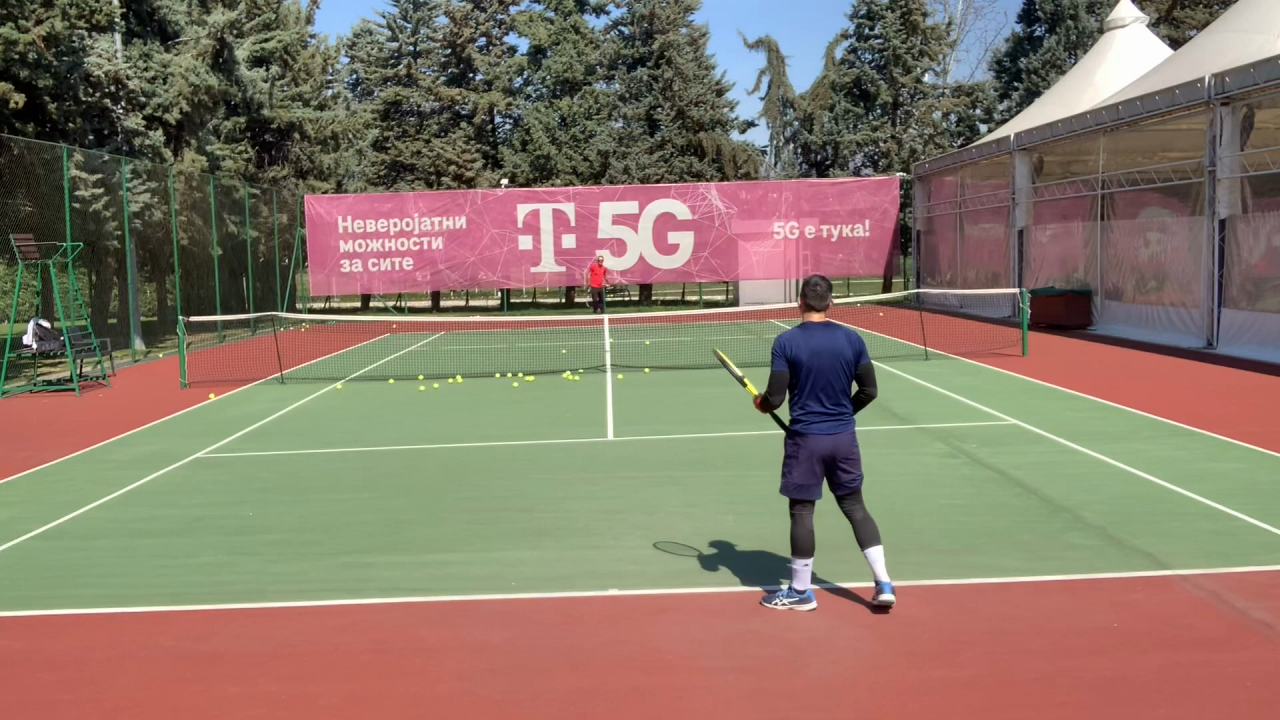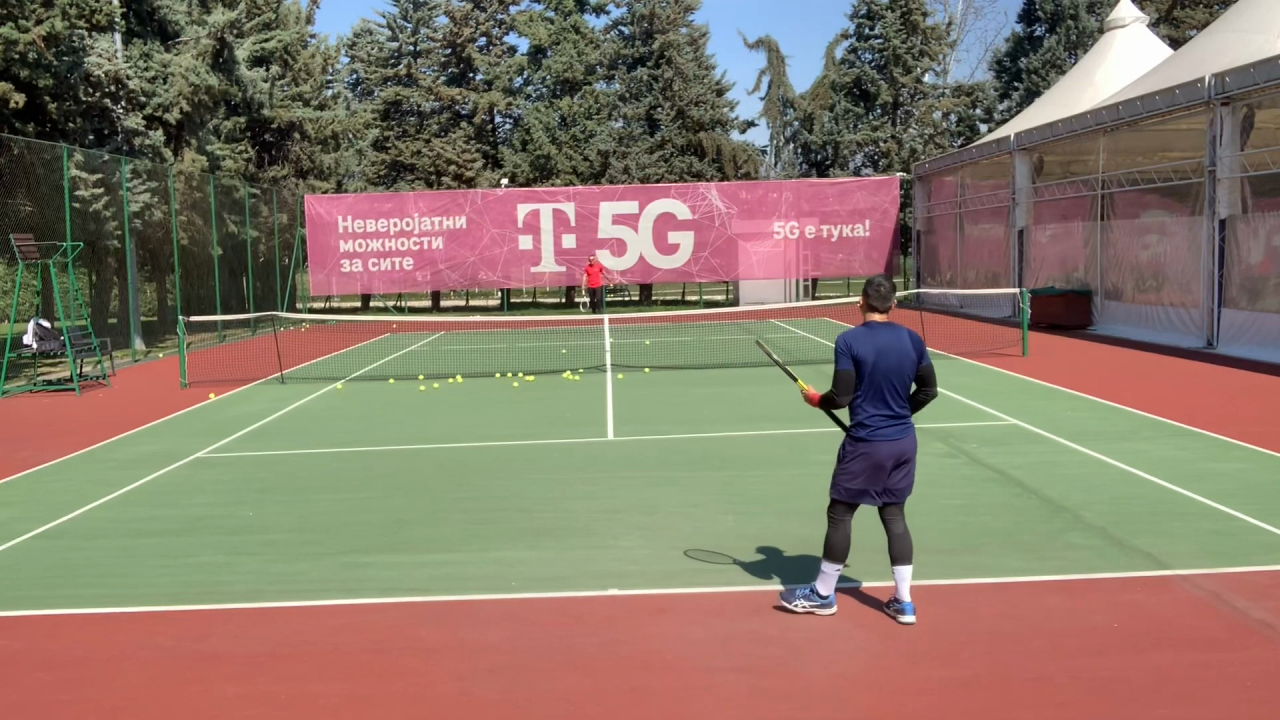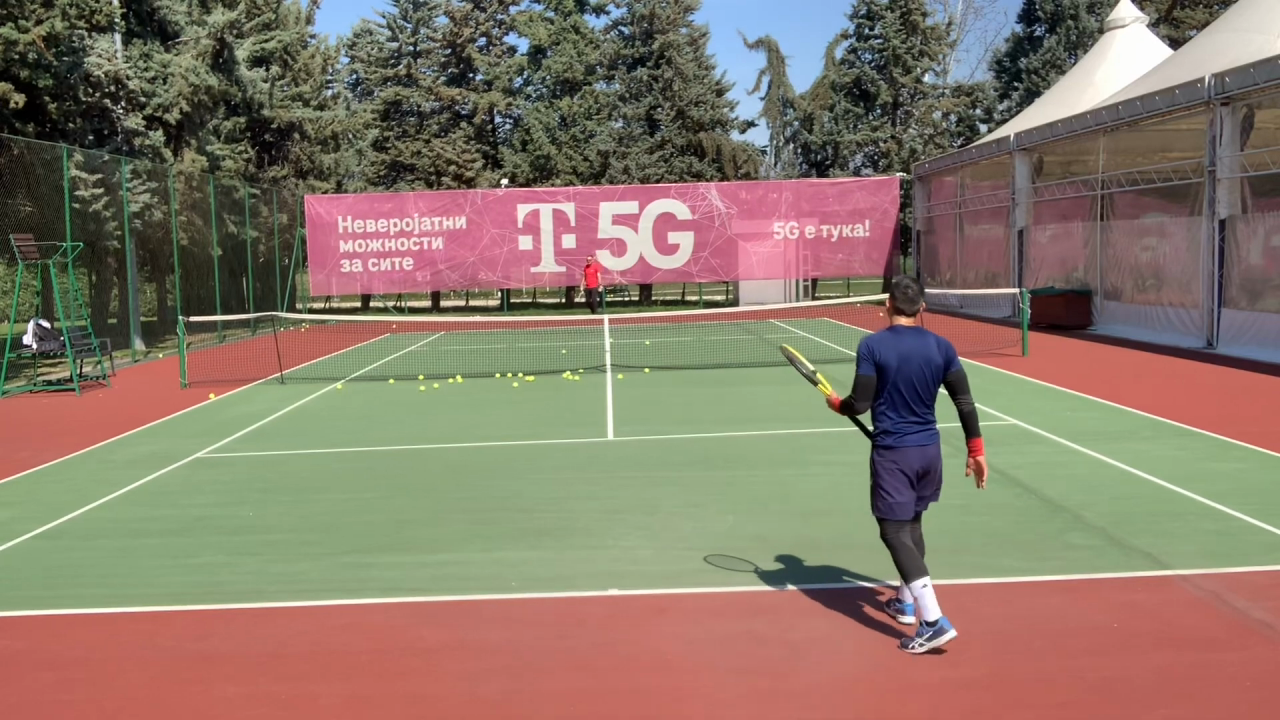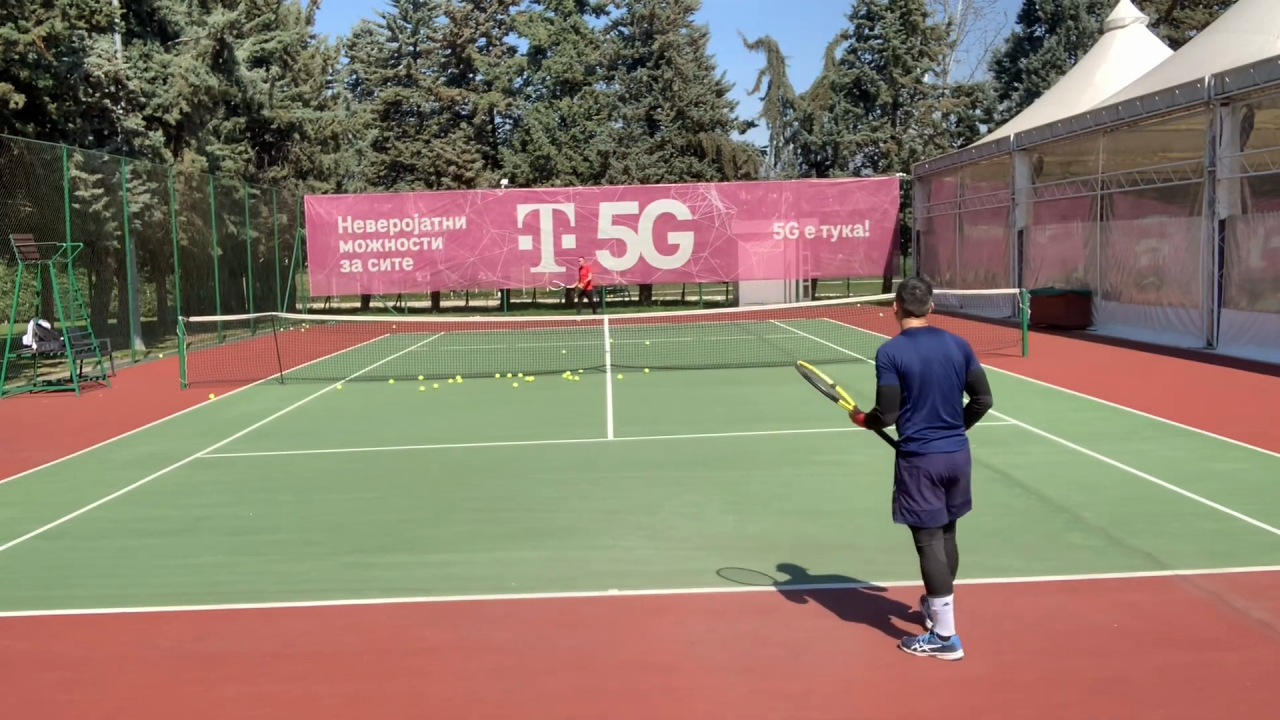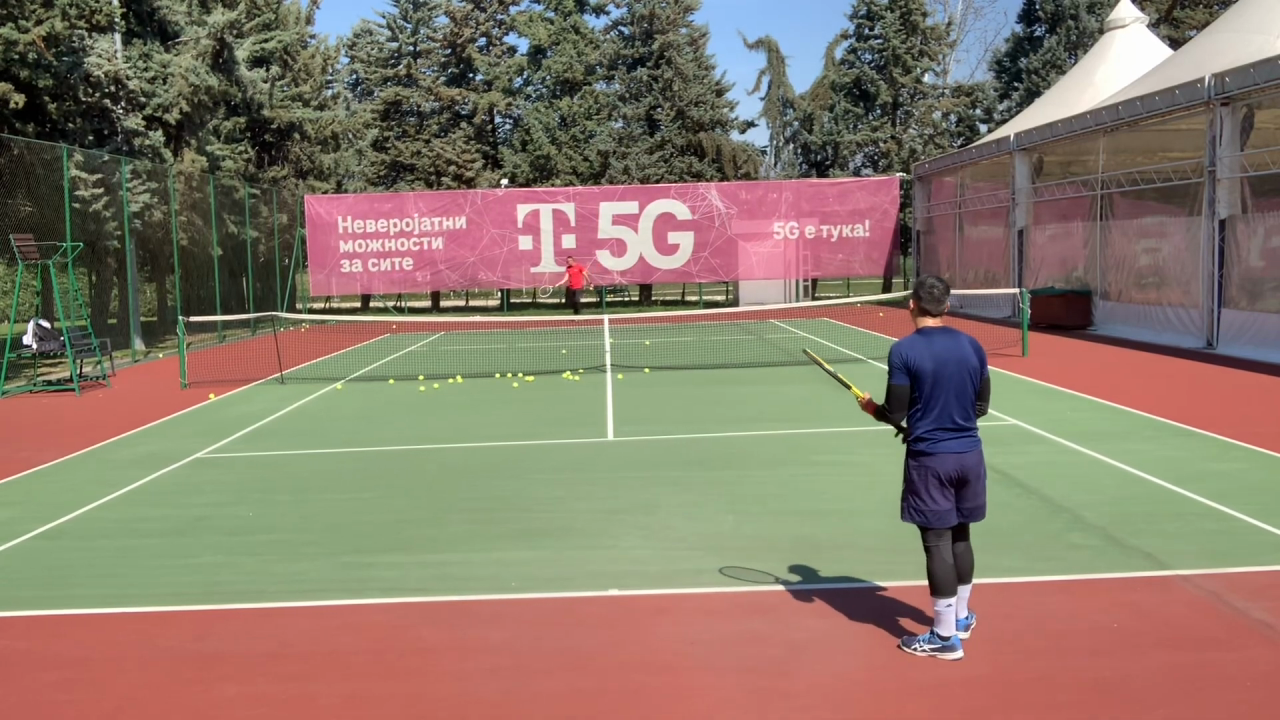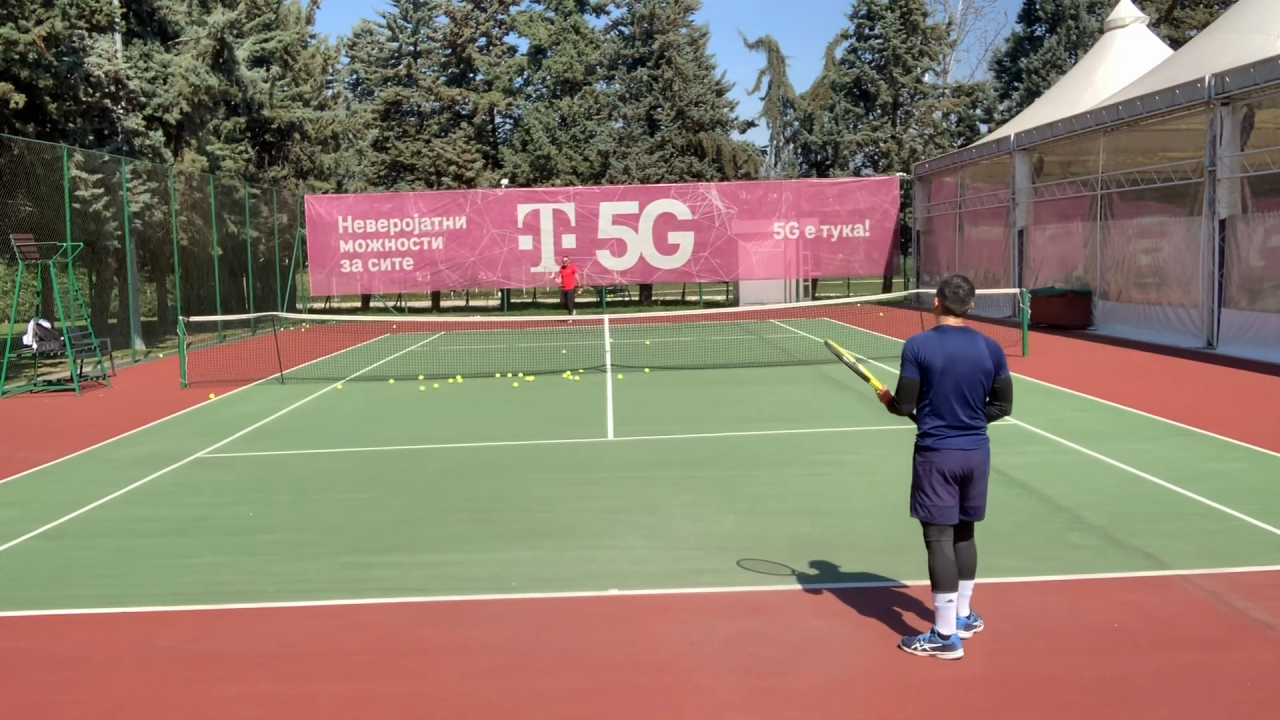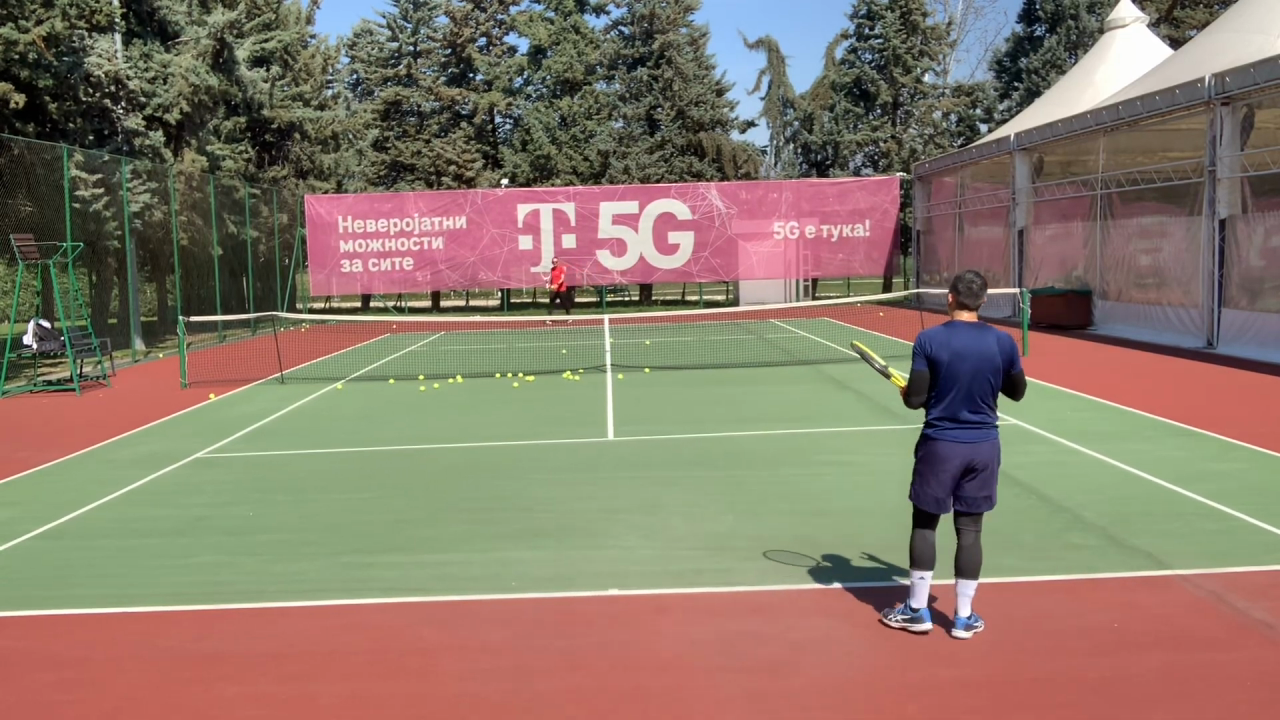
dt=0.4s
person 1, frame 1
left shoulder: (786, 342)
right shoulder: (852, 339)
left elbow: (774, 399)
right elbow: (869, 391)
left wrist: (760, 403)
left hip: (806, 439)
right hip: (844, 436)
left knee: (801, 512)
right knee: (855, 507)
left ankle: (801, 591)
right ankle: (883, 582)
person 1, frame 2
left shoulder: (849, 341)
right shoulder: (913, 340)
left elbow: (840, 398)
right elbow: (927, 391)
left wrist: (814, 398)
left hip: (866, 444)
right hip: (904, 441)
left knee: (840, 514)
right knee: (894, 517)
left ankle: (822, 593)
right ankle: (903, 602)
person 1, frame 3
left shoulder: (872, 345)
right shoulder: (942, 346)
left elbow: (858, 404)
right elbow: (965, 403)
left wrist: (836, 404)
right wrist: (976, 450)
left hip: (893, 452)
right hip: (929, 449)
left knee: (895, 532)
right knee: (911, 527)
left ankle: (935, 621)
right ankle: (906, 603)
person 1, frame 4
left shoulder: (890, 352)
right shoulder: (959, 345)
left elbow: (886, 416)
right elbow: (983, 400)
left wrist: (860, 418)
left hip: (920, 458)
right hip: (958, 454)
left knee: (929, 542)
right knee: (946, 533)
left ankle: (945, 637)
right ankle: (936, 610)
person 1, frame 5
left shoulder: (903, 351)
right shoulder: (973, 346)
left elbow: (894, 414)
right elbow: (981, 405)
left wrist: (870, 407)
left hip: (929, 459)
right hip: (969, 454)
left knee: (937, 543)
right knee: (960, 536)
left ankle: (945, 636)
right ankle: (961, 617)
person 1, frame 6
left shoulder: (918, 346)
right shoulder: (991, 348)
left elbow: (904, 406)
right elbow: (1003, 405)
left wrist: (887, 398)
left hip: (936, 455)
right hip: (976, 453)
left knee: (938, 538)
right knee: (963, 534)
left ankle: (944, 634)
right ankle: (963, 616)
person 1, frame 7
left shoulder: (929, 340)
right shoulder: (1003, 342)
left elbow: (914, 399)
right elbow: (1017, 392)
left wrist: (905, 391)
left hip: (939, 445)
right hip: (983, 447)
left knee: (924, 524)
right knee: (970, 530)
left ankle: (918, 611)
right ankle: (963, 617)
